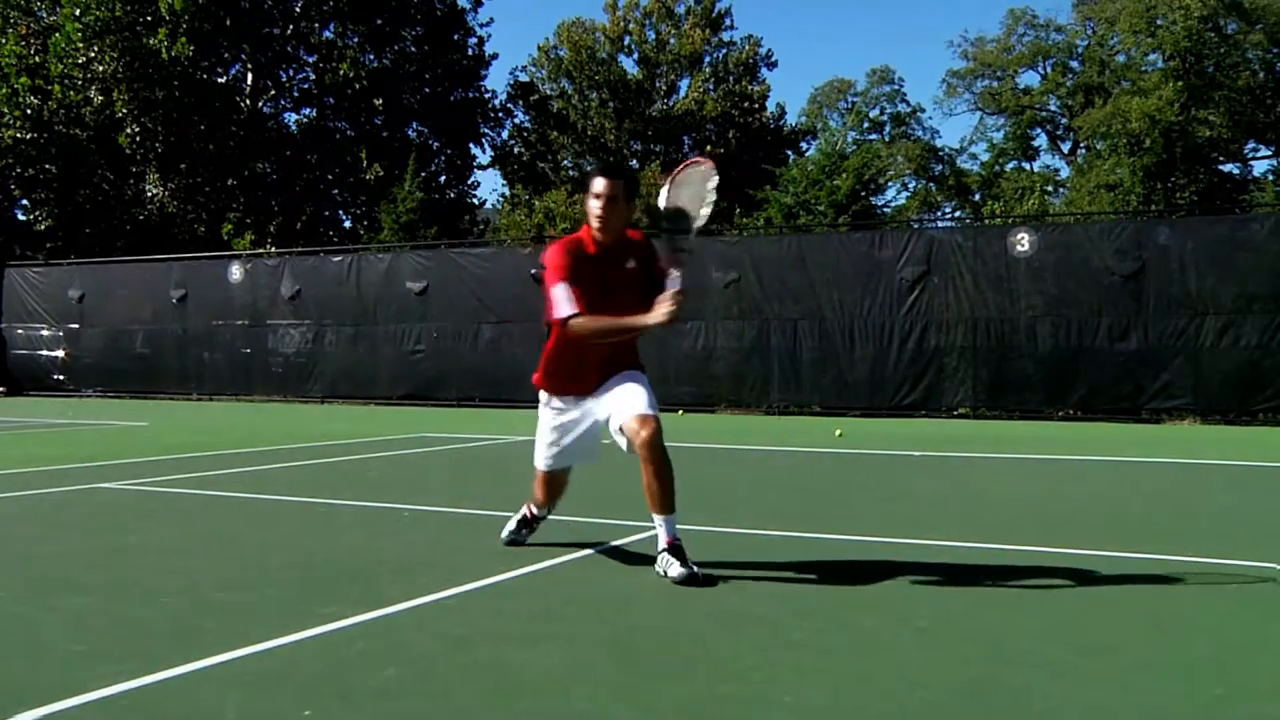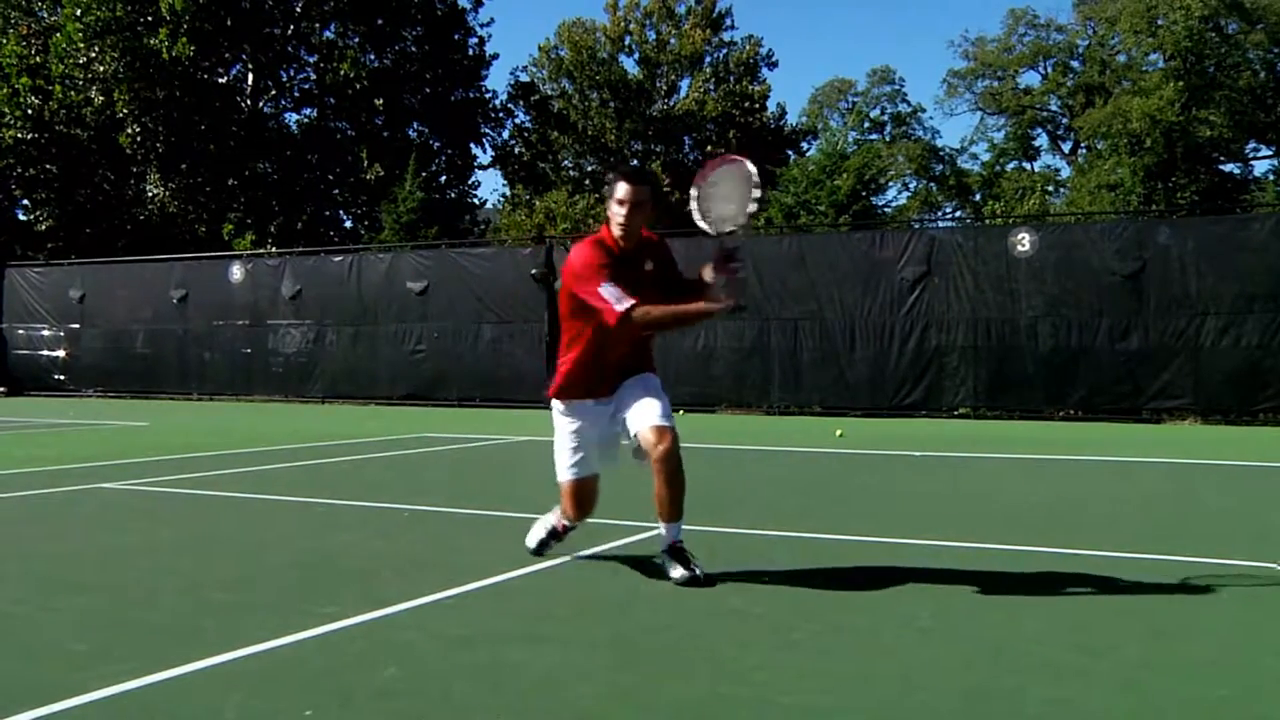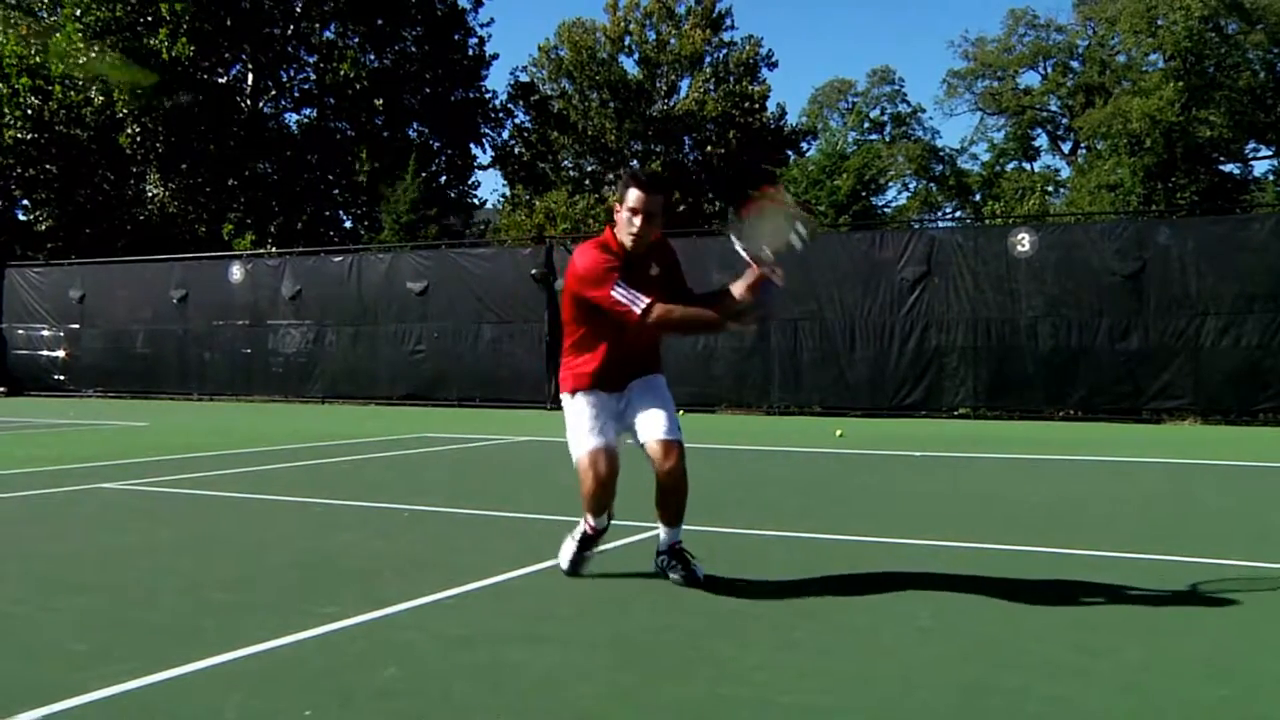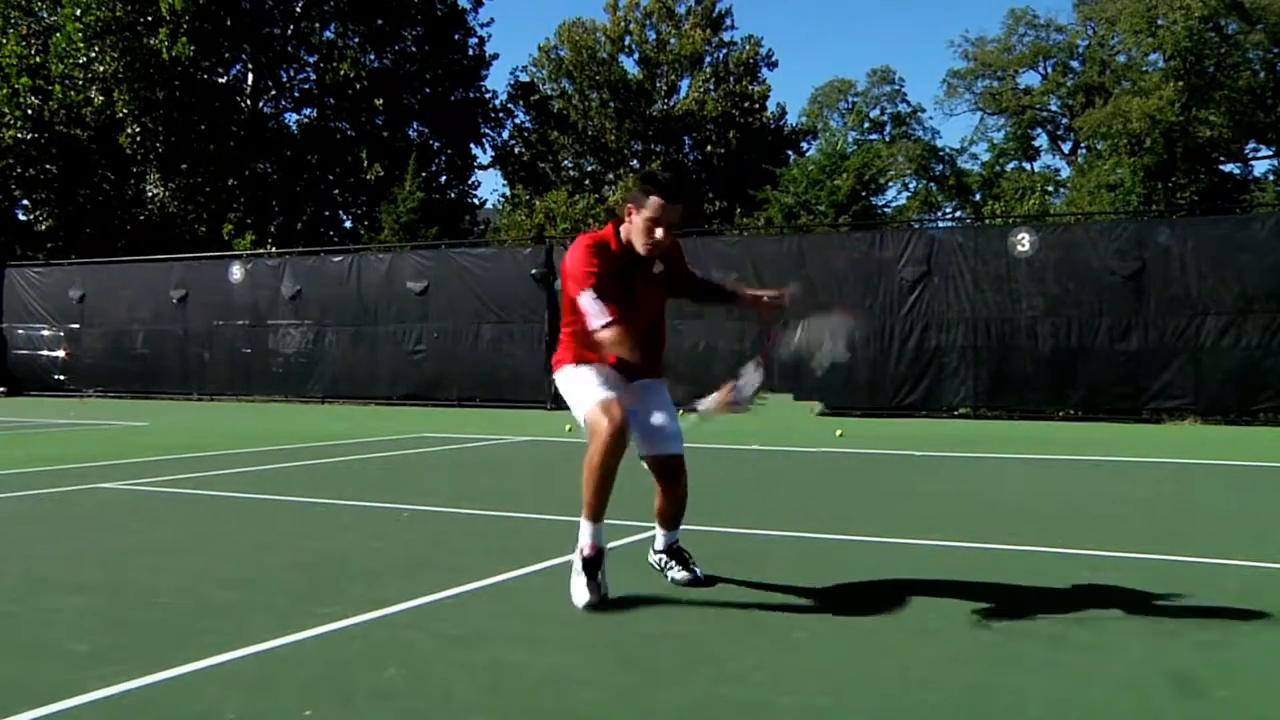
dt=0.2s
person 1, frame 1
left shoulder: (641, 248)
right shoulder: (561, 255)
left elbow: (661, 301)
right elbow: (575, 327)
left wrist: (672, 286)
right wrist: (646, 321)
left hip: (619, 374)
right hip: (564, 386)
left knee: (647, 431)
right knee: (547, 491)
left ankle: (668, 545)
right ankle: (533, 510)
person 1, frame 2
left shoulder: (655, 249)
right shoulder: (585, 257)
left elbow: (677, 299)
right elbow: (635, 318)
left wrist: (707, 278)
right wrist: (710, 308)
left hip: (632, 376)
right hip: (577, 387)
left knee: (663, 443)
right knee: (579, 506)
left ankle: (671, 544)
right ankle: (563, 519)
person 1, frame 3
left shoulder: (660, 252)
right shoulder: (592, 260)
left elbow: (683, 300)
right elbow: (655, 316)
left wrist: (732, 293)
right wrist: (728, 315)
left hip: (640, 376)
right hip: (589, 382)
left knee: (669, 456)
right knee: (599, 471)
left ankle: (669, 547)
right ankle: (592, 526)
person 1, frame 4
left shoulder: (665, 251)
right shoulder: (587, 254)
left elbow: (693, 287)
right elbow: (610, 336)
left wrist: (746, 297)
left hip: (645, 372)
right hip: (586, 366)
left knee: (671, 470)
right knee: (613, 424)
left ankle: (665, 546)
right ankle: (589, 549)
